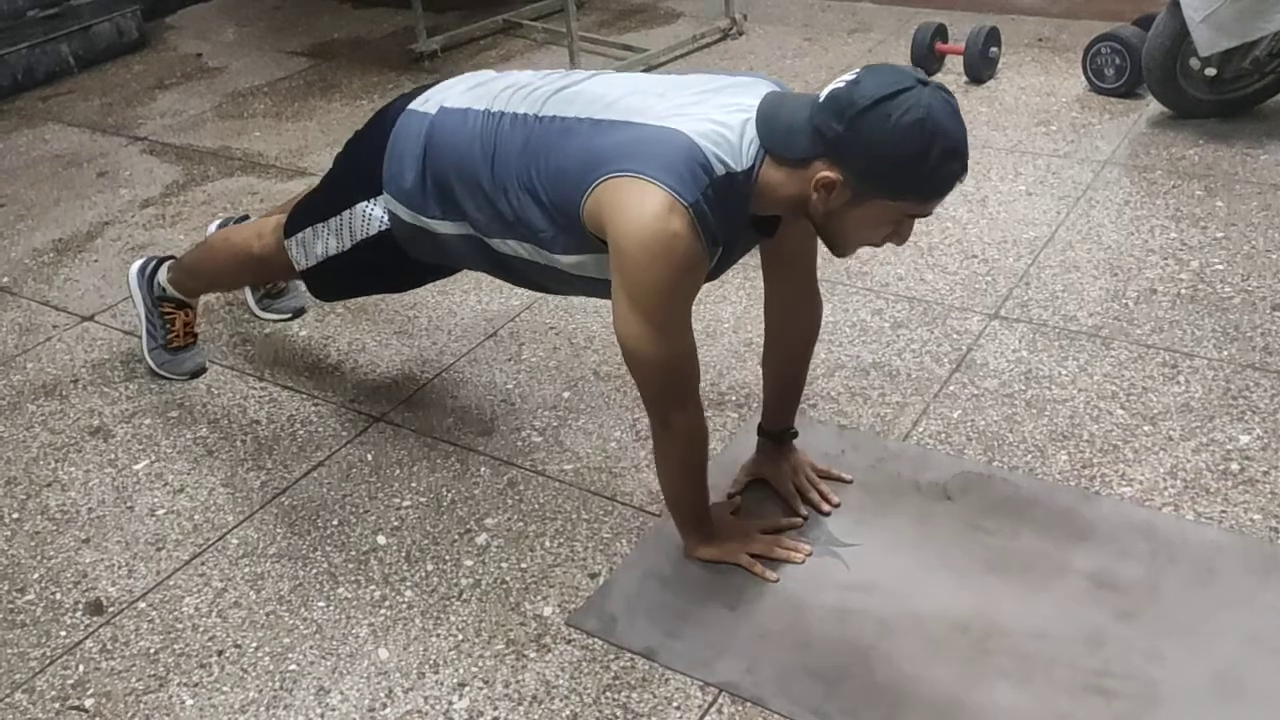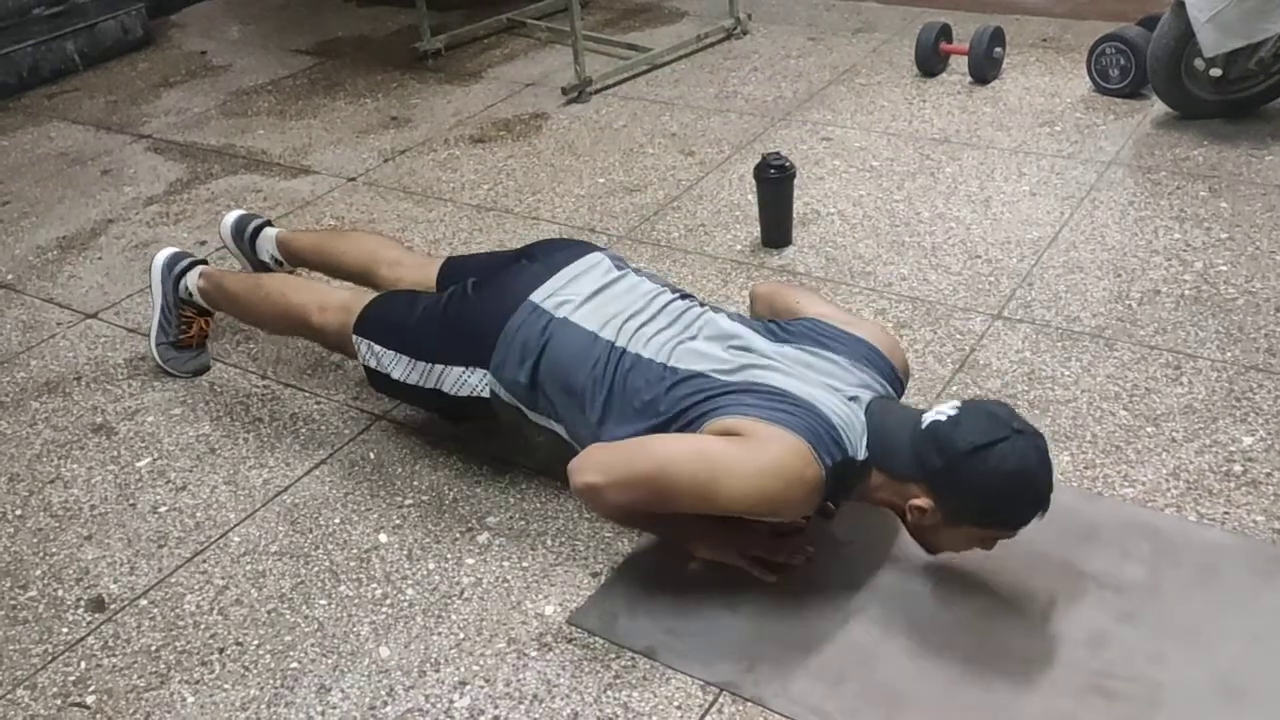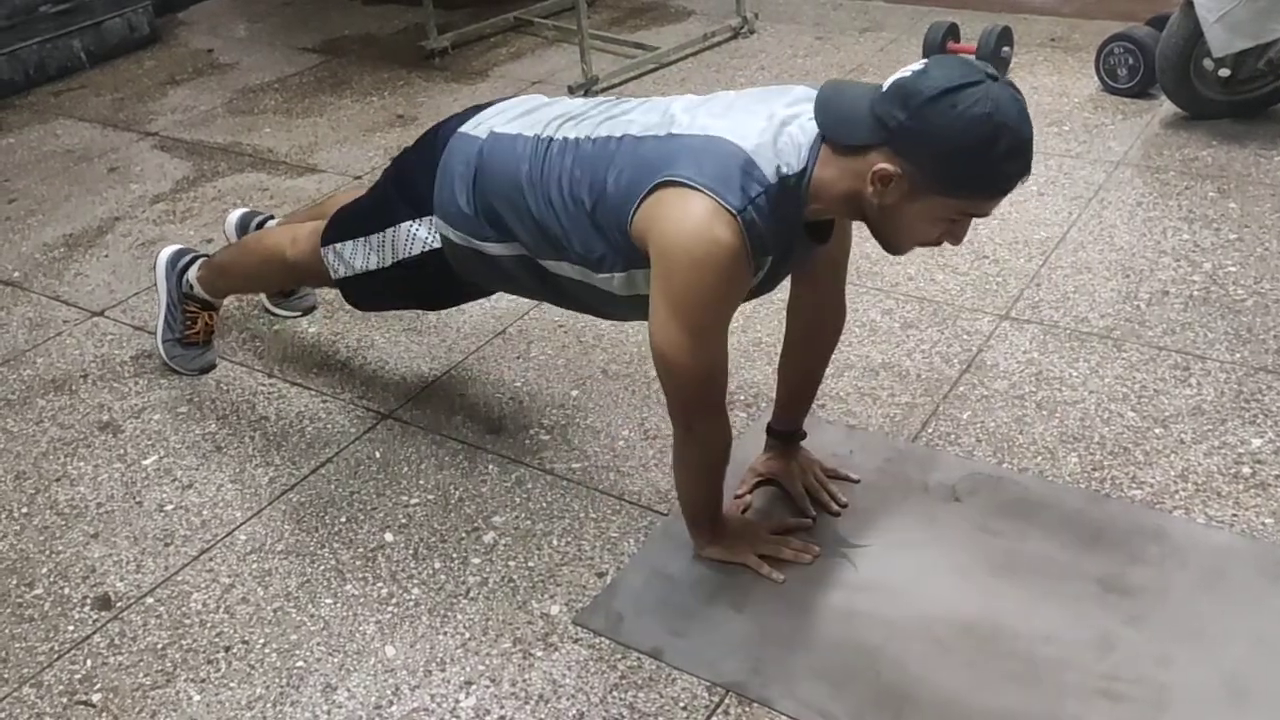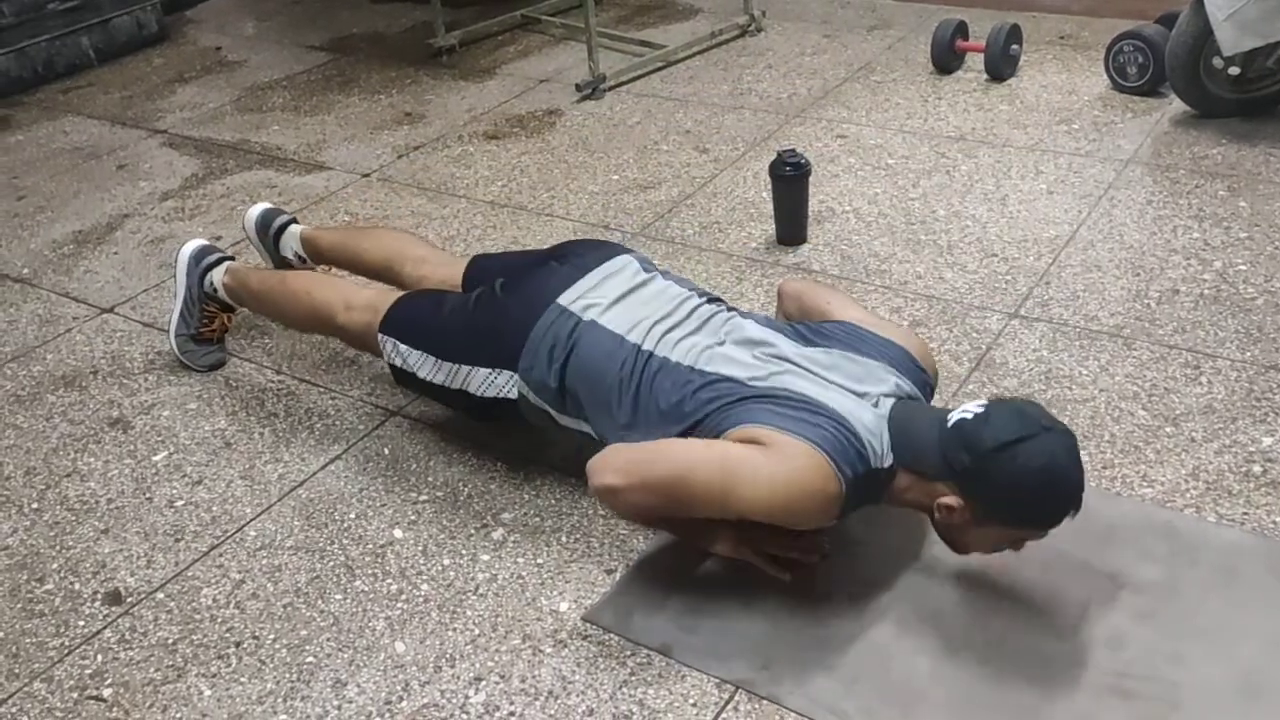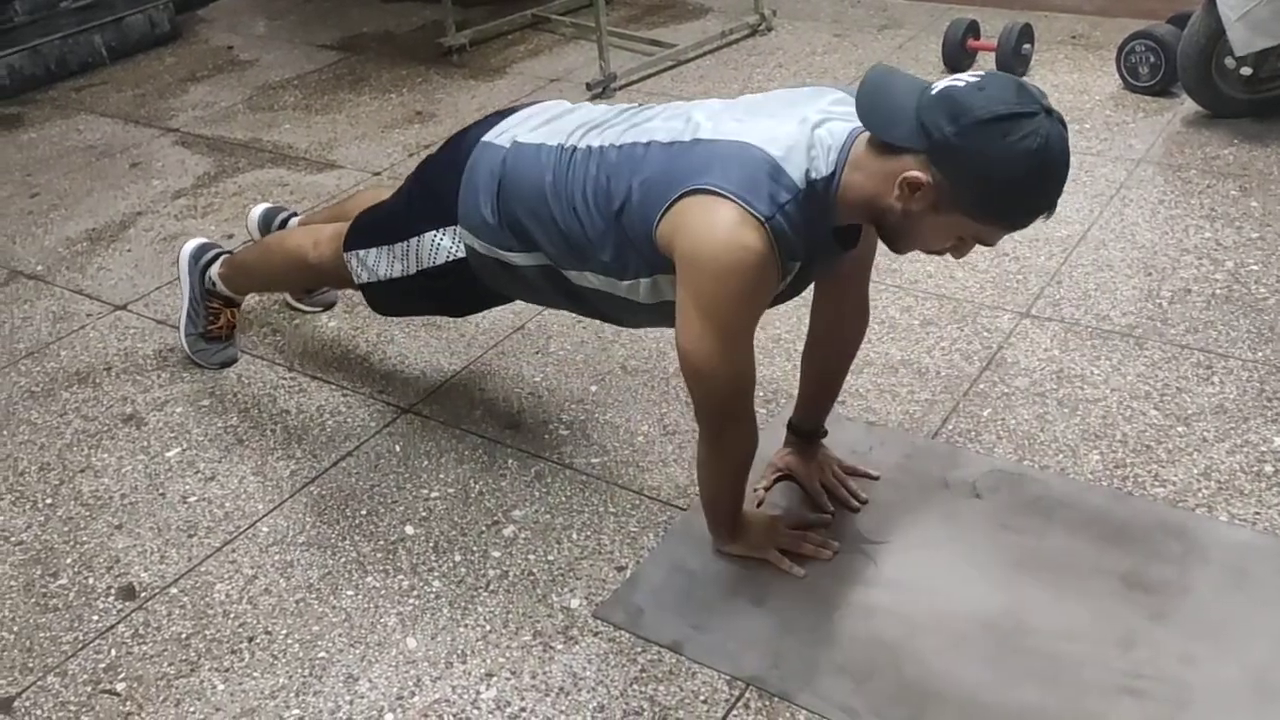
dt=1s
person 1, frame 1
left shoulder: (795, 132)
right shoulder: (662, 219)
left elbow: (794, 300)
right elbow: (672, 409)
left wrist: (777, 442)
right wrist: (702, 532)
left hip: (489, 123)
right hip: (422, 166)
left knee: (316, 226)
right knee: (287, 248)
left ankle: (243, 230)
right ankle: (167, 283)
person 1, frame 2
left shoulder: (878, 358)
right shoulder: (787, 474)
left elbow: (769, 293)
right elbow: (595, 475)
right wrist: (707, 537)
left hip: (583, 279)
right hip: (519, 346)
left knee: (412, 276)
right knee: (346, 320)
left ankle: (266, 239)
right ankle: (195, 282)
person 1, frame 3
left shoulder: (839, 135)
right shoulder: (709, 226)
left elbow: (819, 303)
right elbow: (698, 413)
left wrist: (787, 444)
right wrist: (712, 531)
left hip: (531, 142)
right hip: (465, 191)
left knee: (361, 226)
right knee: (321, 257)
left ankle: (264, 223)
right ankle: (198, 276)
person 1, frame 4
left shoulder: (907, 364)
right shoulder: (808, 484)
left elbow: (796, 290)
right elbow: (612, 474)
right wrist: (720, 533)
left hip: (614, 282)
right hip: (550, 348)
left knee: (437, 274)
right knee: (370, 317)
left ankle: (292, 235)
right ankle: (221, 276)
person 1, frame 5
left shoulder: (869, 138)
right shoulder: (736, 233)
left elbow: (843, 303)
right elbow: (723, 415)
left wrist: (807, 443)
right wrist: (730, 529)
left hip: (556, 142)
right hip: (490, 196)
left knee: (383, 226)
right knee: (342, 256)
left ankle: (289, 220)
right ankle: (217, 273)
